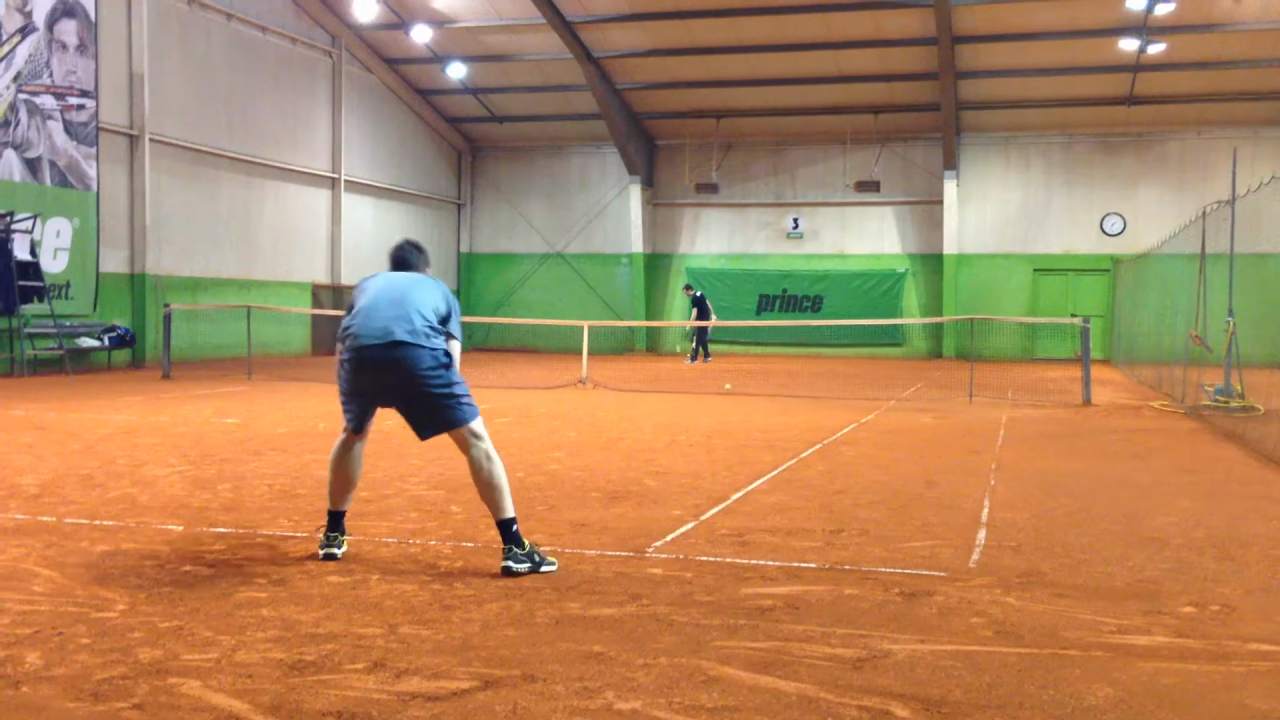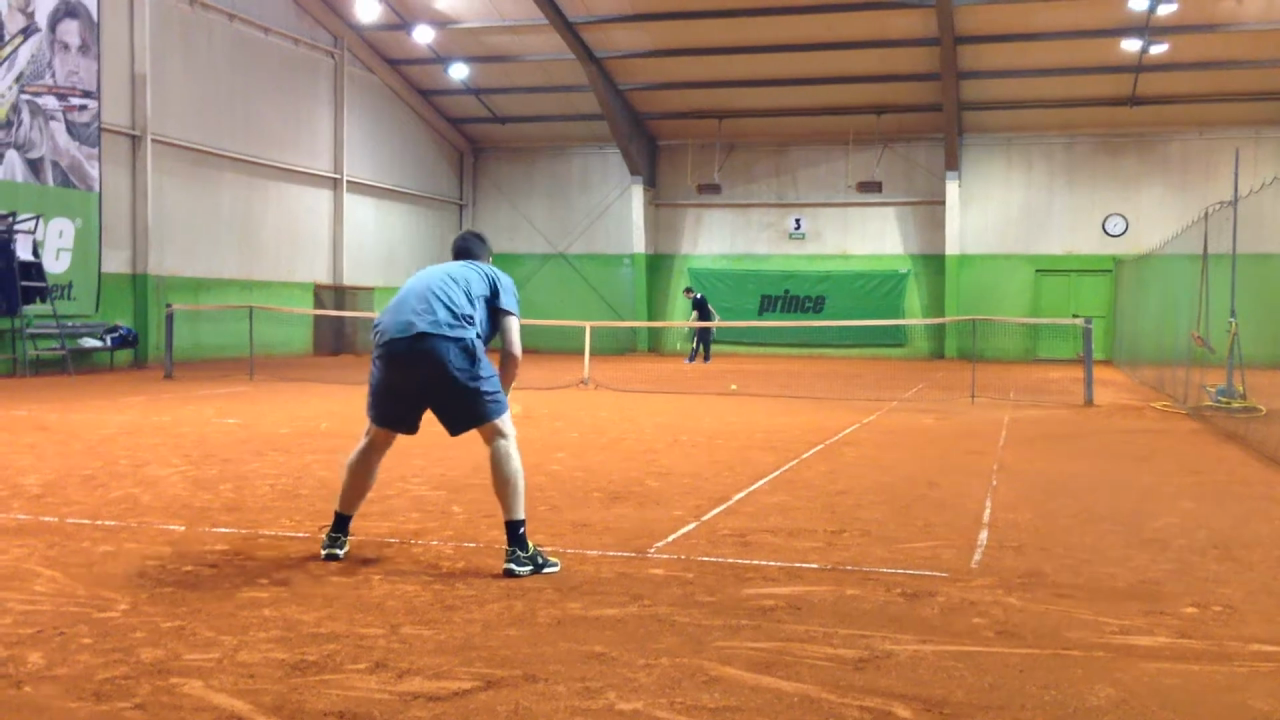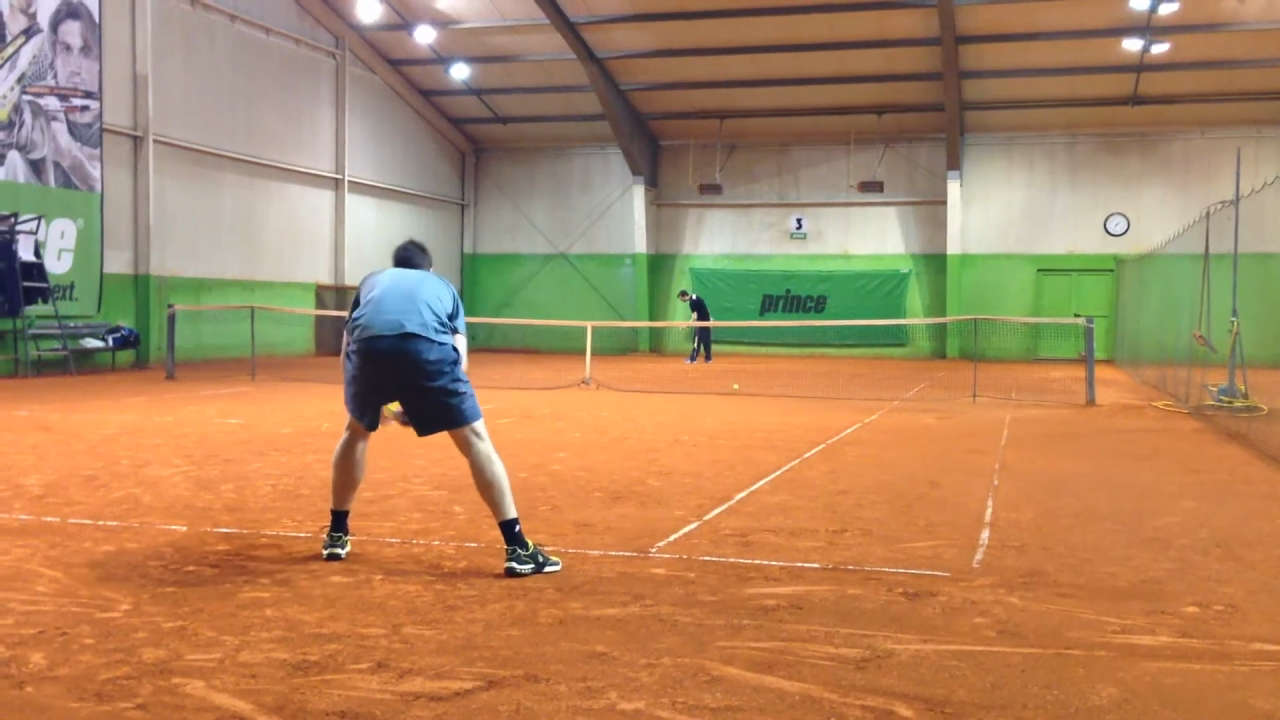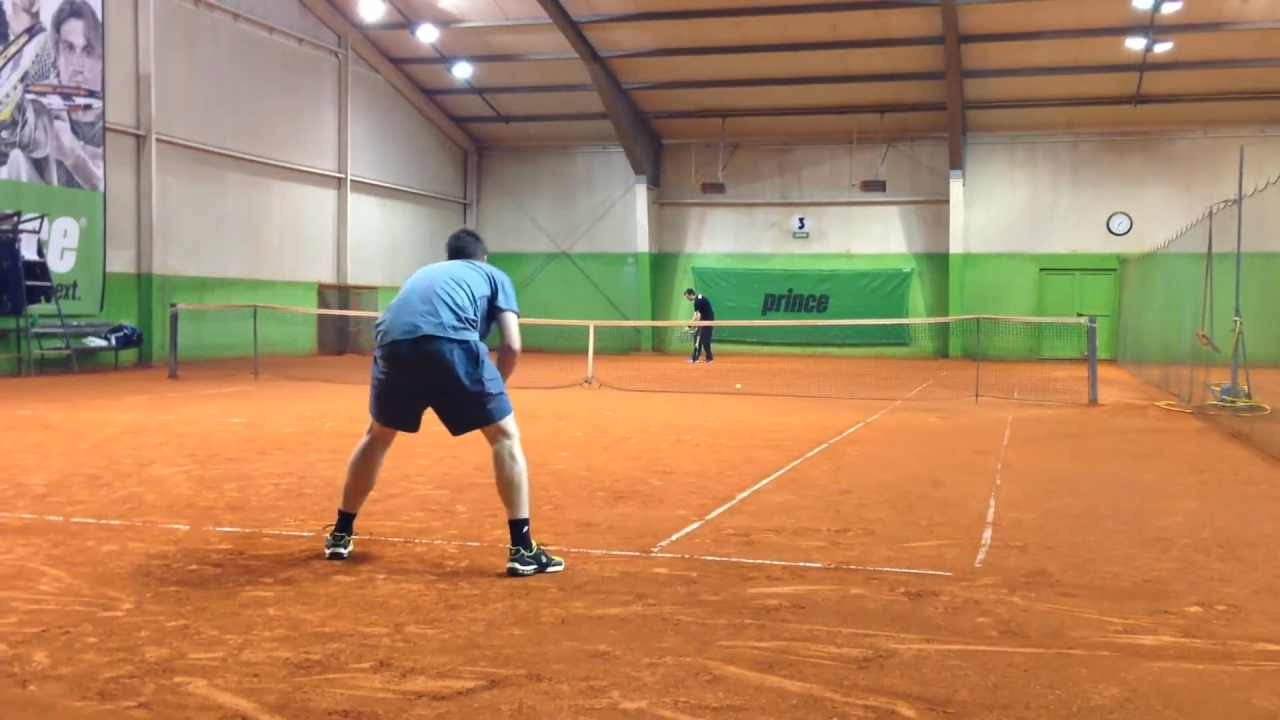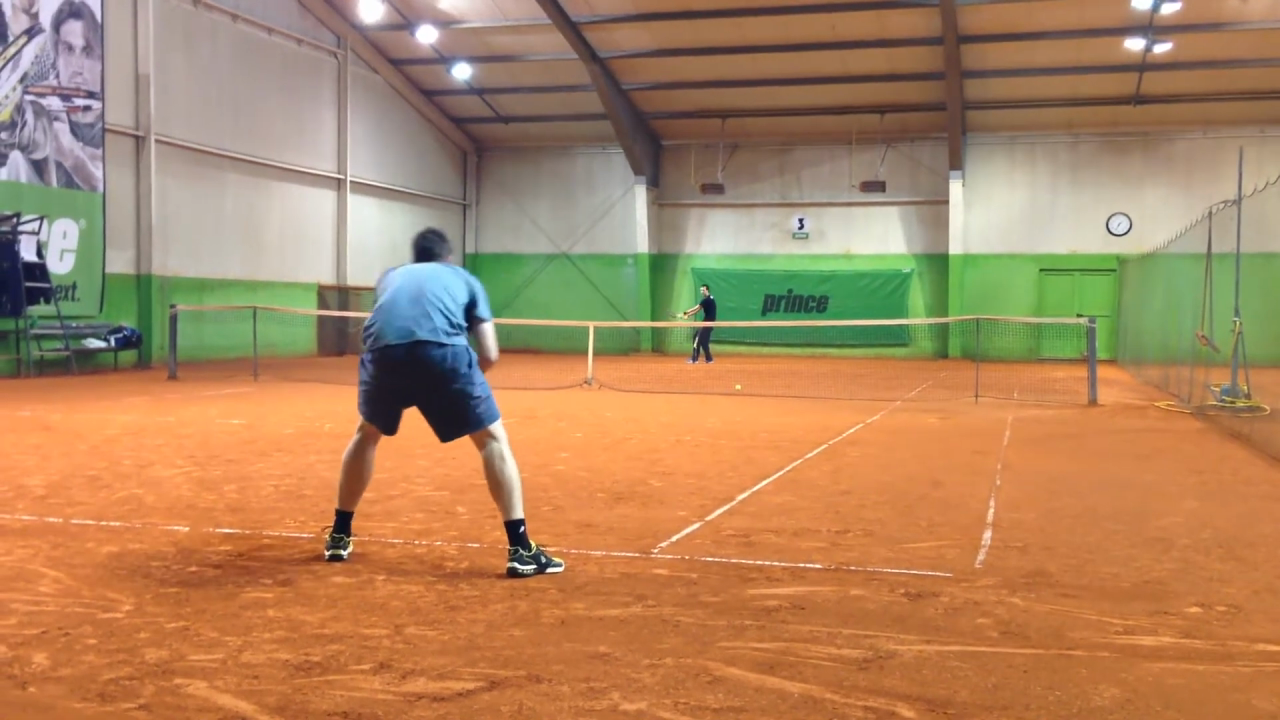
dt=0.5s
person 1, frame 1
left shoulder: (365, 285)
right shoulder: (440, 290)
left elbow: (339, 359)
right elbow: (451, 368)
left wrist: (373, 396)
right wrist: (421, 403)
left hip: (360, 350)
right hip: (420, 351)
left knee: (352, 434)
right knee: (476, 440)
left ankle: (333, 534)
right ankle: (514, 547)
person 1, frame 2
left shoulder: (426, 274)
right shoulder: (497, 278)
right elbow: (513, 351)
right wrist: (500, 393)
left hip: (391, 344)
right hip: (447, 343)
left knee: (376, 439)
right knee: (502, 436)
left ankle: (336, 535)
right ankle: (518, 550)
person 1, frame 3
left shoulder: (372, 280)
right shoulder: (443, 287)
left elbow: (345, 351)
right elbow: (459, 363)
left wrist: (376, 394)
right wrist: (416, 408)
left hip: (369, 344)
right hip: (427, 346)
left knee: (356, 432)
right knee: (475, 440)
left ankle: (336, 534)
right ankle: (518, 548)
person 1, frame 4
left shoulder: (421, 274)
right shoulder: (494, 275)
right elbow: (512, 345)
right wrist: (493, 386)
left hip: (393, 345)
right hip: (450, 343)
left knee: (378, 435)
right knee: (505, 435)
left ankle: (340, 534)
right ankle: (522, 549)
person 1, frame 5
left shoulder: (393, 276)
right shoulder: (465, 280)
left elbow: (372, 330)
right elbow: (490, 354)
right wrist: (455, 387)
left hip: (383, 348)
right hip: (442, 350)
left knee: (367, 434)
right knee: (493, 440)
left ankle: (339, 534)
right ankle: (521, 548)
